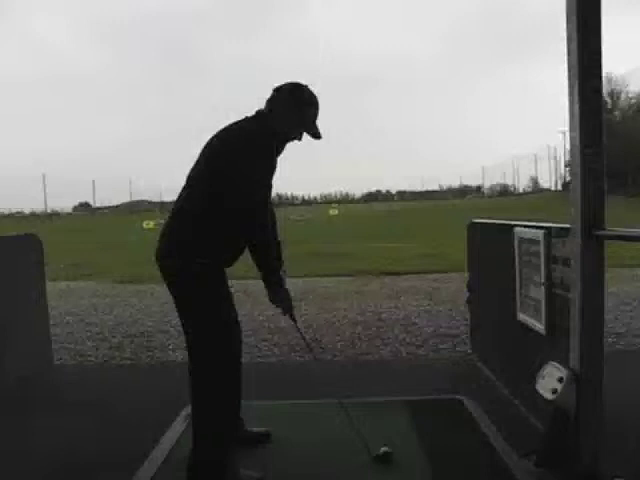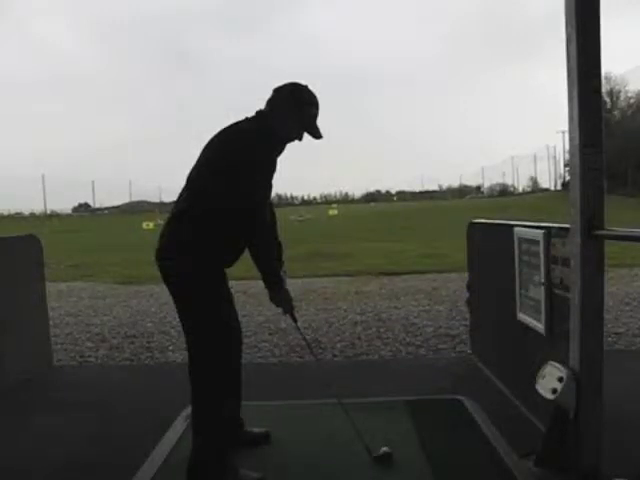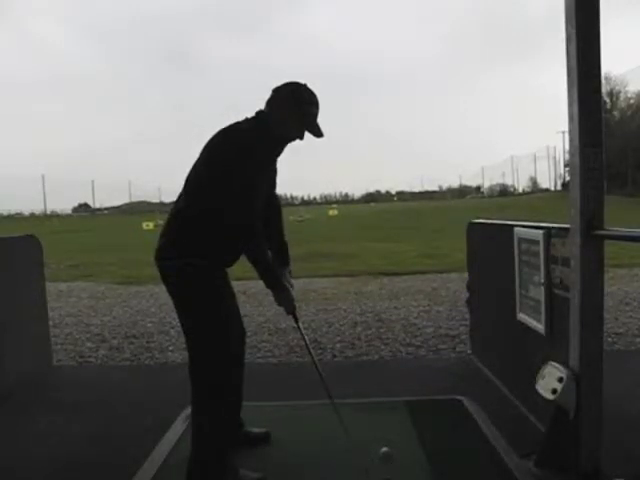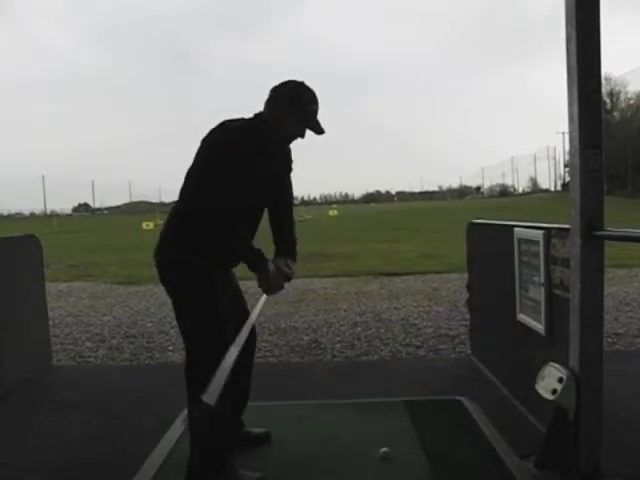
dt=1s
person 1, frame 1
left shoulder: (250, 141)
right shoulder: (248, 145)
left elbow: (257, 215)
right elbow: (254, 220)
left wrist: (275, 272)
right wrist: (274, 281)
left hip: (196, 256)
right hip: (191, 259)
left knee: (225, 344)
right knee: (213, 354)
left ankle: (228, 428)
person 1, frame 2
left shoulder: (251, 143)
right shoulder: (247, 146)
left elbow: (259, 214)
right elbow: (253, 222)
left wrist: (277, 268)
right wrist: (275, 283)
left hip: (197, 257)
right hip: (191, 260)
left knee: (226, 344)
right knee: (213, 355)
left ankle: (228, 428)
person 1, frame 3
left shoulder: (260, 146)
right shoulder: (241, 145)
left elbow: (267, 208)
right elbow: (244, 225)
left wrist: (283, 264)
right wrist: (275, 282)
left hip: (204, 258)
right hip: (188, 260)
left knee: (231, 342)
right knee: (214, 355)
left ankle: (228, 428)
person 1, frame 4
left shoulder: (277, 153)
right shoulder: (228, 139)
left elbow: (282, 207)
right elbow: (217, 212)
left wrist: (285, 256)
right wrist: (258, 263)
left hip: (214, 260)
right hip: (187, 259)
left knee: (240, 341)
right knee: (211, 354)
left ankle: (229, 428)
